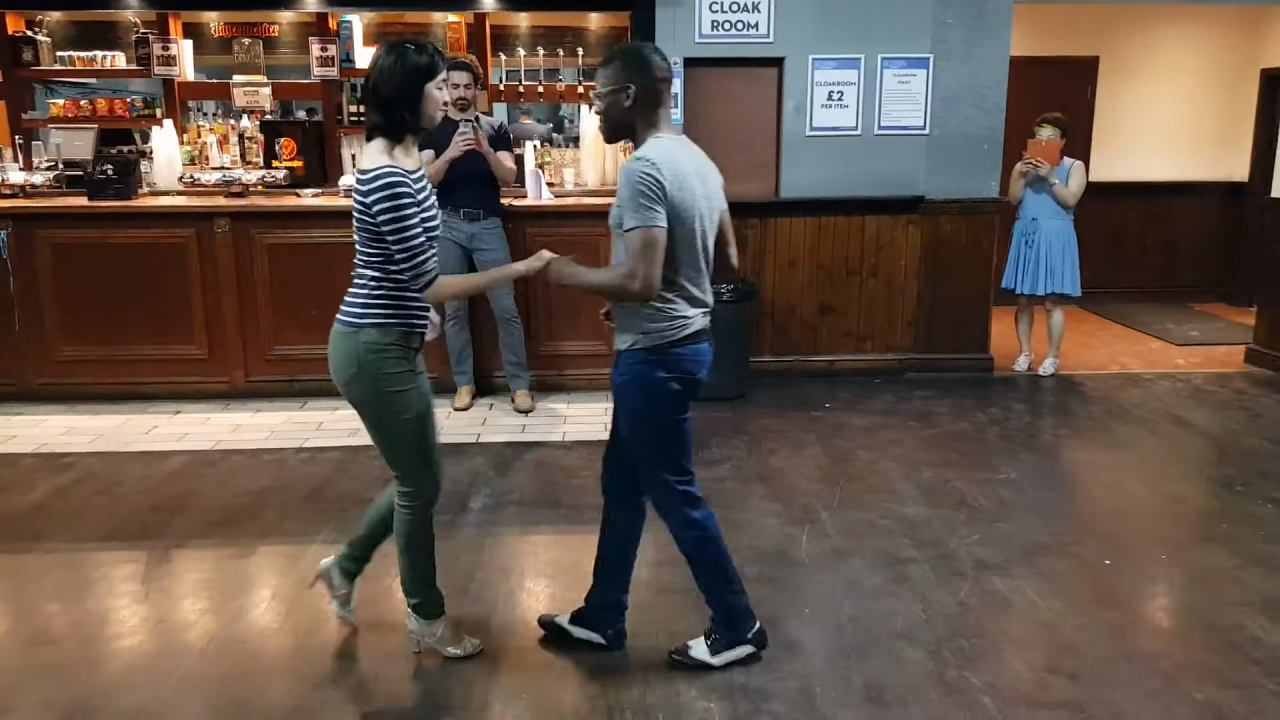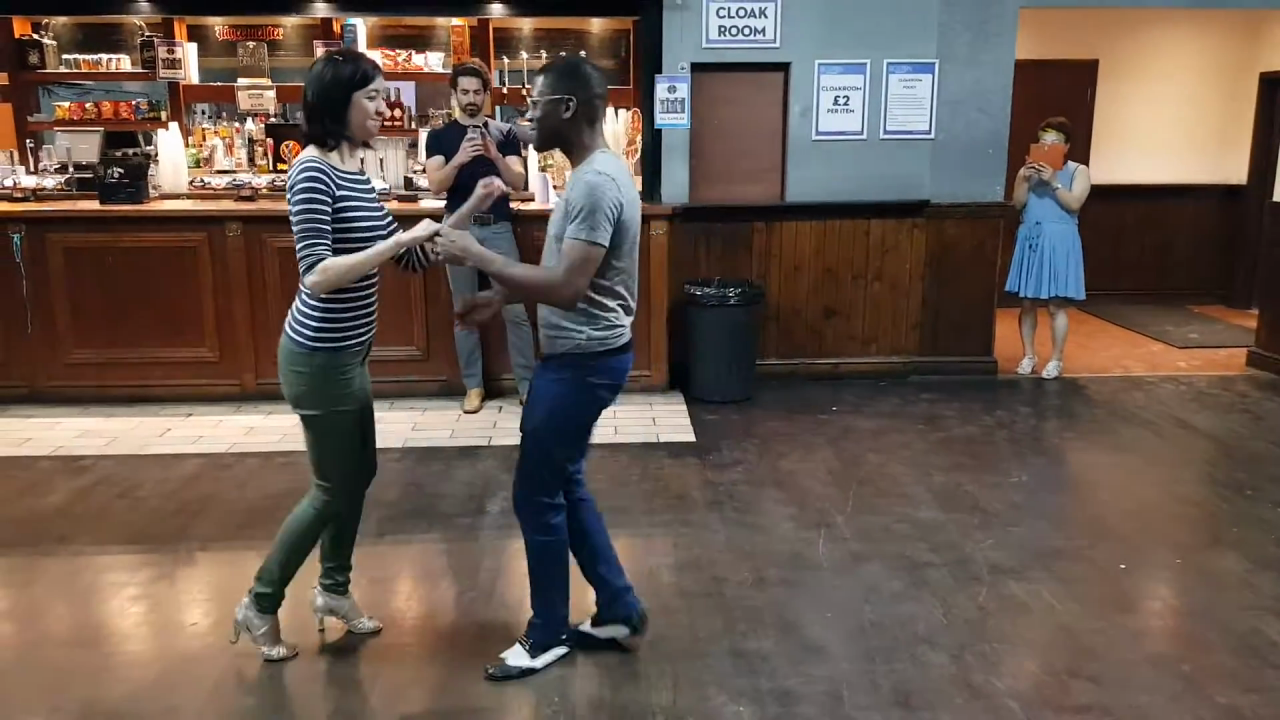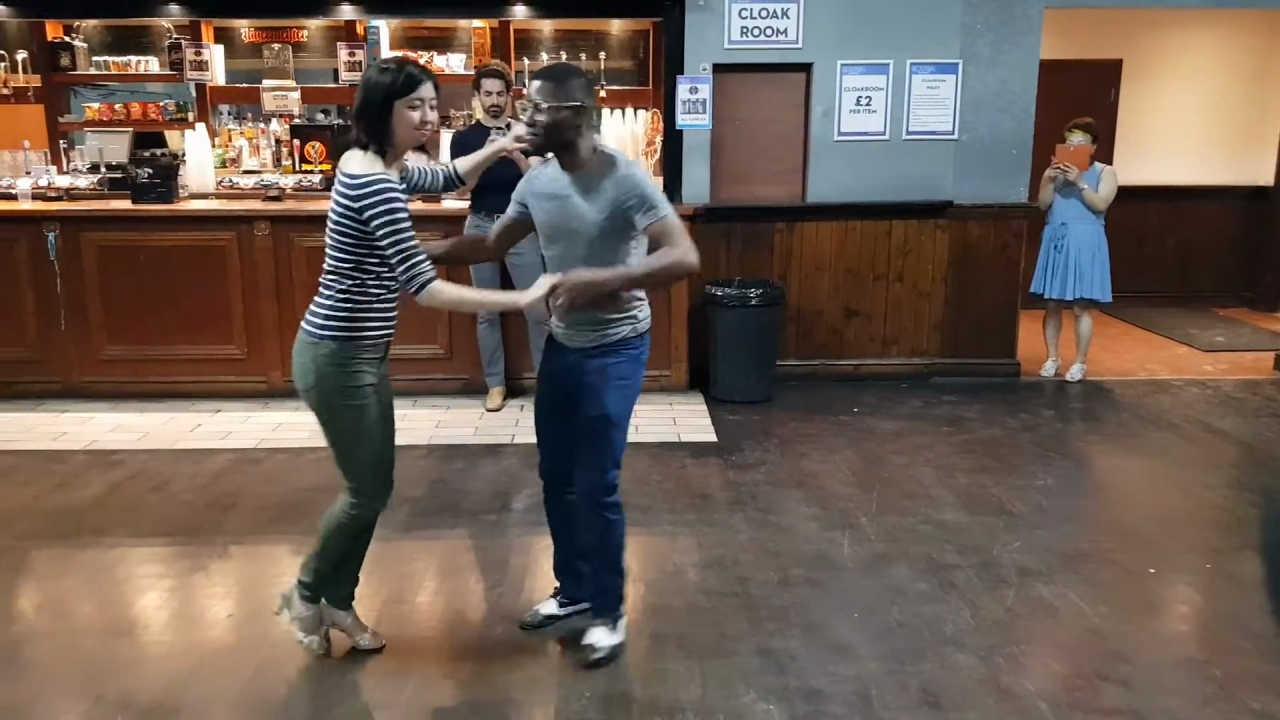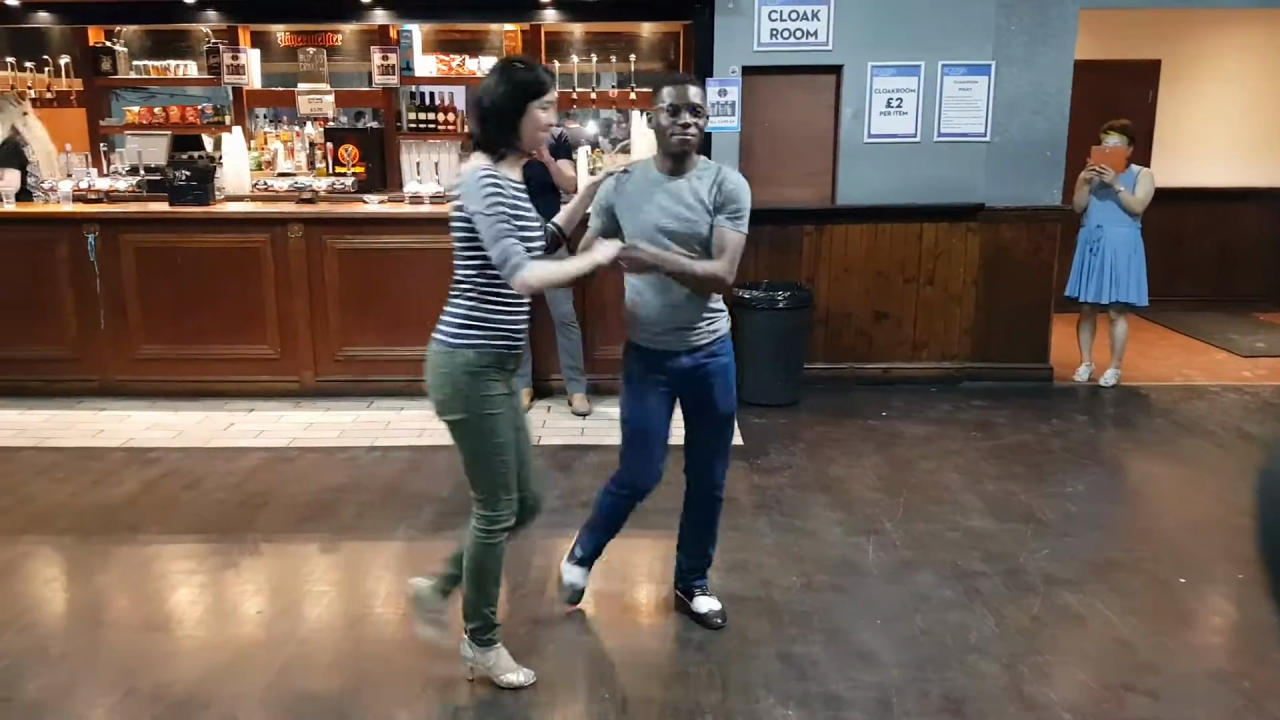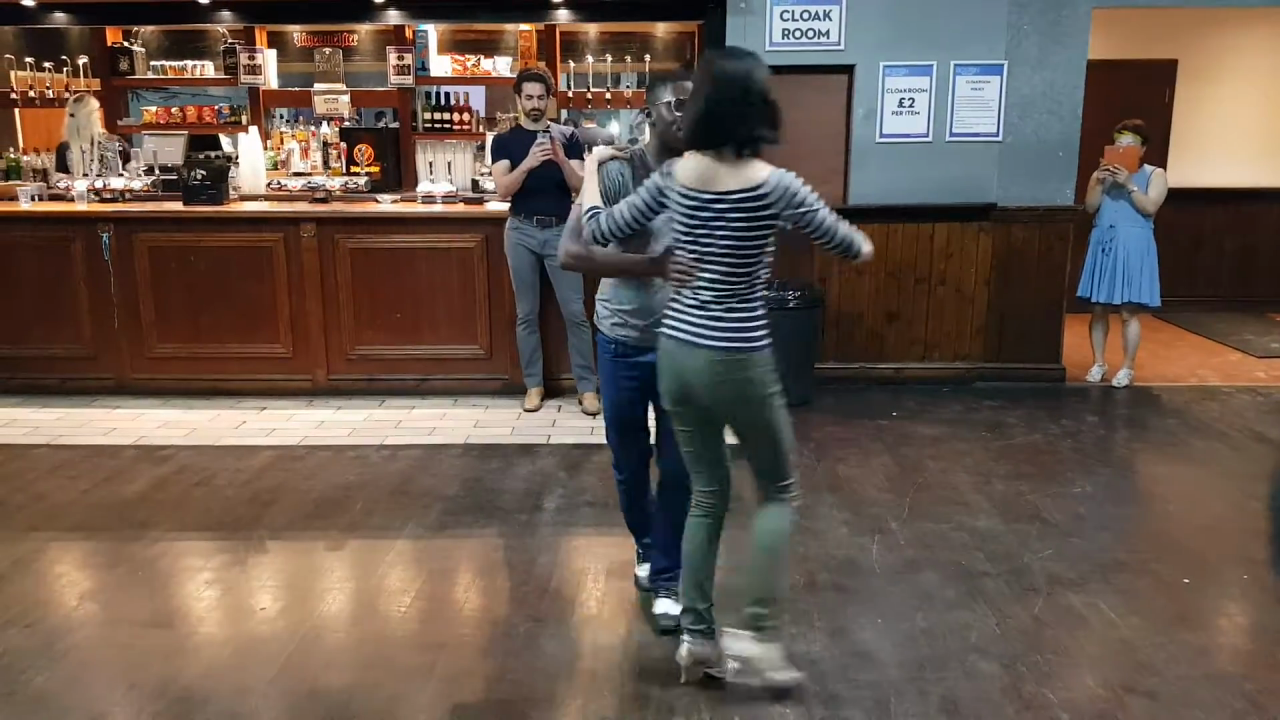
dt=0.5s
person 1, frame 1
left shoulder: (408, 159)
right shoulder: (385, 175)
right elbow: (427, 282)
left wrist: (424, 318)
right wrist: (517, 270)
left hip: (397, 345)
right hip: (374, 349)
left knee: (420, 480)
right knee: (417, 486)
left ankle: (344, 568)
right ankle: (426, 616)
person 1, frame 2
left shoulder: (353, 172)
right shoulder: (313, 171)
left elbow: (409, 256)
right elbow: (318, 275)
left wrist: (468, 214)
right wrist: (400, 240)
left hip: (347, 353)
right hip: (319, 356)
left knee: (356, 473)
right knee: (334, 488)
left ankle: (333, 589)
right ankle: (258, 606)
person 1, frame 3
left shoulder: (384, 171)
right shoulder: (371, 181)
left elbow: (448, 178)
right elbow: (423, 288)
left wrist: (497, 148)
right wrist: (517, 301)
left hip: (363, 354)
right hip: (334, 355)
left knee: (377, 489)
right knee: (364, 492)
left ankle: (337, 603)
right ankle: (305, 594)
person 1, frame 4
left shoulder: (508, 178)
right shoulder: (488, 180)
left elbow: (526, 250)
right elbow: (518, 275)
left wrist: (576, 208)
right wrist: (590, 260)
left hip: (494, 366)
right hip: (471, 365)
left knee: (525, 499)
right knee: (499, 510)
left ankle: (439, 587)
right ankle: (481, 644)
person 1, frame 5
left shoulder: (673, 173)
right shoulder: (774, 186)
left elbow: (599, 233)
right elbow: (857, 251)
left wrist: (591, 169)
right wrist: (829, 231)
left hip: (676, 352)
right hip: (736, 362)
left knee: (707, 495)
right knee: (778, 495)
left ankle: (698, 636)
right ankle: (755, 635)
person 2, frame 1
left shoulder: (644, 169)
right shoulder: (696, 160)
left elbow: (640, 283)
right elbow: (727, 259)
left wrist: (573, 274)
left hip: (655, 355)
right hip: (683, 343)
left knee: (674, 495)
right knee: (622, 483)
left ankle: (736, 626)
right ankle: (602, 618)
person 2, frame 2
left shoulder: (598, 184)
right shoulder: (590, 174)
left elbow: (566, 289)
left wrist: (478, 255)
right wrist: (501, 296)
left hip: (584, 364)
right hip: (570, 358)
left knee: (539, 495)
right knee: (560, 485)
left ankle: (548, 633)
right ankle: (619, 609)
person 2, frame 3
left shoulder: (626, 179)
right shoulder: (536, 180)
left elbow: (685, 257)
right elbow: (493, 243)
left wrist: (605, 278)
right wrist: (424, 251)
left hip: (613, 351)
right hip: (559, 349)
left knee: (596, 484)
right knee: (555, 478)
left ankle: (607, 612)
right ankle: (573, 590)
person 2, frame 4
left shoulder: (727, 185)
right shoulder: (622, 185)
left elbow: (722, 274)
right elbow: (586, 257)
left wrist: (660, 262)
left hip: (710, 352)
right hip: (648, 354)
left knee: (708, 479)
right knee: (639, 474)
left ankle: (692, 583)
right ankle: (582, 554)
person 2, frame 5
right shoulder: (614, 172)
right elbow: (571, 251)
right wrist: (654, 266)
right hip: (621, 344)
left knee: (677, 466)
right knee: (628, 465)
left ankle: (668, 580)
right ankle: (647, 548)
person 3, frame 1
left shoulder: (495, 128)
right shoulder: (432, 131)
left elbow: (509, 177)
right elbow: (426, 179)
left wrist: (486, 151)
right wrist: (450, 154)
left hip: (488, 224)
right hip: (447, 225)
left knee: (505, 308)
right knee: (455, 310)
left ankle: (519, 384)
right ankle: (463, 383)
person 3, frame 2
left shoulder: (505, 133)
right shoulder: (440, 136)
left elbow: (519, 182)
right elbow: (435, 185)
left wrist: (494, 156)
right wrist: (459, 159)
left hip: (498, 228)
left knee: (516, 311)
left ankle: (528, 385)
right ankle: (473, 386)
person 3, frame 3
left shoulder: (526, 133)
right shoulder: (464, 138)
left wrist: (517, 157)
right hip: (481, 228)
left knee: (536, 310)
right knee: (487, 312)
right ankle: (495, 385)
person 3, frame 4
left shoulder: (558, 139)
left elbow: (570, 185)
left wrist: (547, 159)
left knee: (564, 315)
left ankle: (576, 389)
right ankle: (523, 386)
person 3, frame 5
left shoulder: (567, 136)
right shoulder: (504, 141)
left elbow: (580, 187)
right elbow: (502, 189)
left wrist: (561, 161)
right wrist: (527, 164)
left hip: (561, 230)
right hip: (522, 232)
left knee: (575, 312)
right knee: (526, 314)
left ankle: (587, 386)
right ankle: (533, 385)
person 4, frame 1
left shoulder: (1074, 167)
right shoulder: (1022, 165)
left elbow: (1070, 200)
right elbow: (1013, 199)
left wrist: (1051, 178)
right wrist: (1022, 176)
left hip: (1055, 237)
right hip: (1026, 235)
left knee: (1053, 302)
right knee: (1024, 299)
left ankle: (1053, 357)
right ankle: (1025, 353)
person 4, frame 2
left shoulder: (1078, 172)
right shoulder: (1028, 170)
left elbow: (1074, 204)
right elbow: (1017, 203)
left wrist: (1053, 182)
right wrist: (1025, 180)
left hip: (1059, 241)
right hip: (1030, 239)
left knee: (1057, 305)
right knee: (1028, 303)
left ankle: (1056, 359)
right ankle: (1028, 356)
person 4, frame 3
left shoulder: (1105, 172)
right shoulder: (1054, 170)
left elbow: (1101, 205)
right elbow: (1043, 204)
left wrist: (1080, 183)
right wrist: (1051, 181)
left hip: (1085, 242)
right hip: (1056, 240)
left knee: (1082, 308)
right knee: (1052, 305)
left ankle: (1080, 362)
right ankle: (1052, 358)
person 4, frame 4
left shoulder: (1142, 175)
right shoulder: (1089, 172)
left elbow: (1137, 207)
right elbow: (1078, 207)
left wrist: (1116, 185)
right wrist: (1086, 183)
left hip: (1121, 246)
right hip: (1091, 243)
left knee: (1117, 312)
right knee: (1087, 309)
left ankle: (1115, 367)
right ankle: (1086, 363)
person 4, frame 5
left shoulder: (1155, 174)
right shoulder: (1102, 173)
left elbow: (1150, 208)
right elbow: (1090, 207)
left wrist: (1129, 185)
right wrist: (1099, 183)
left hip: (1133, 246)
right hip: (1103, 243)
left knee: (1129, 312)
right knee: (1099, 309)
left ankle: (1127, 368)
right ankle: (1099, 363)
